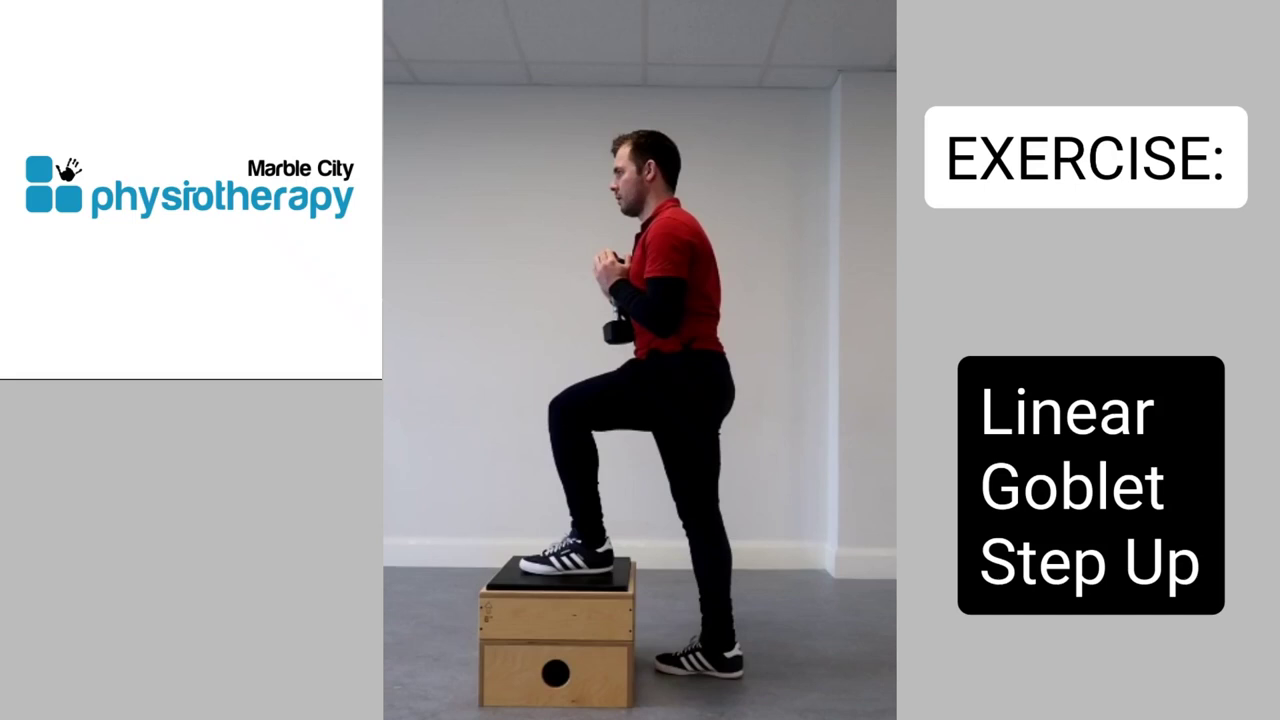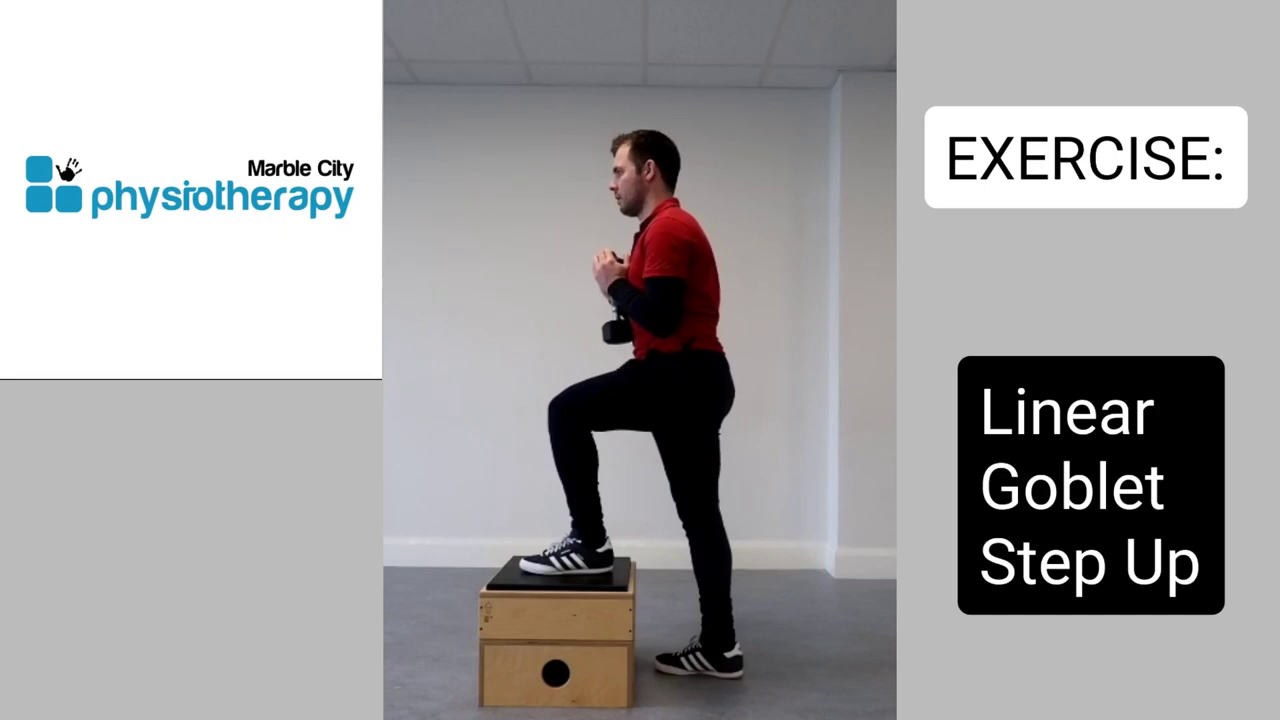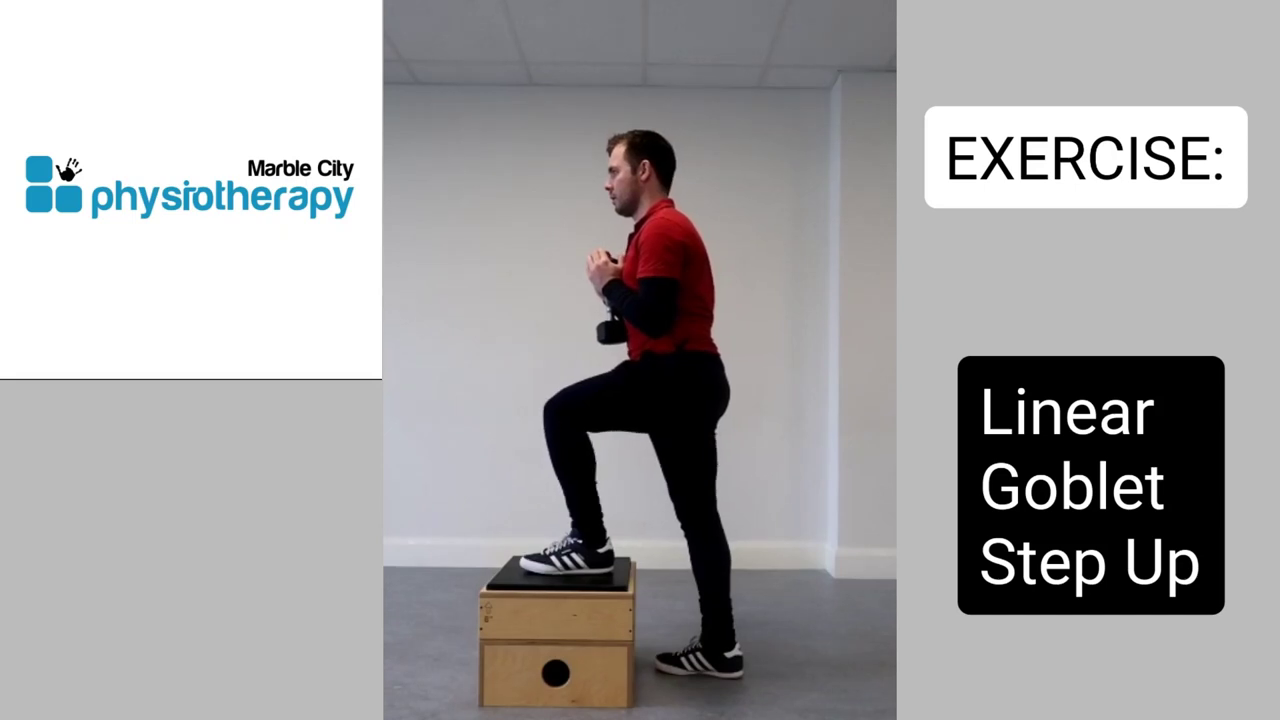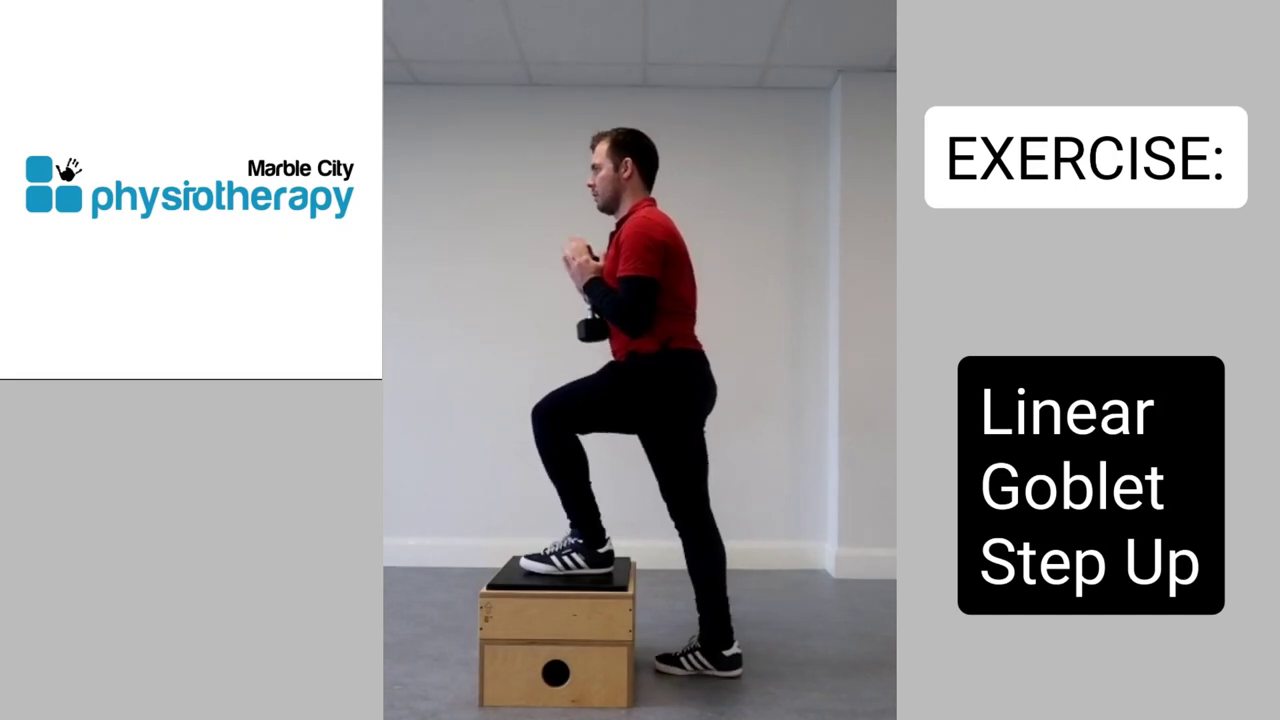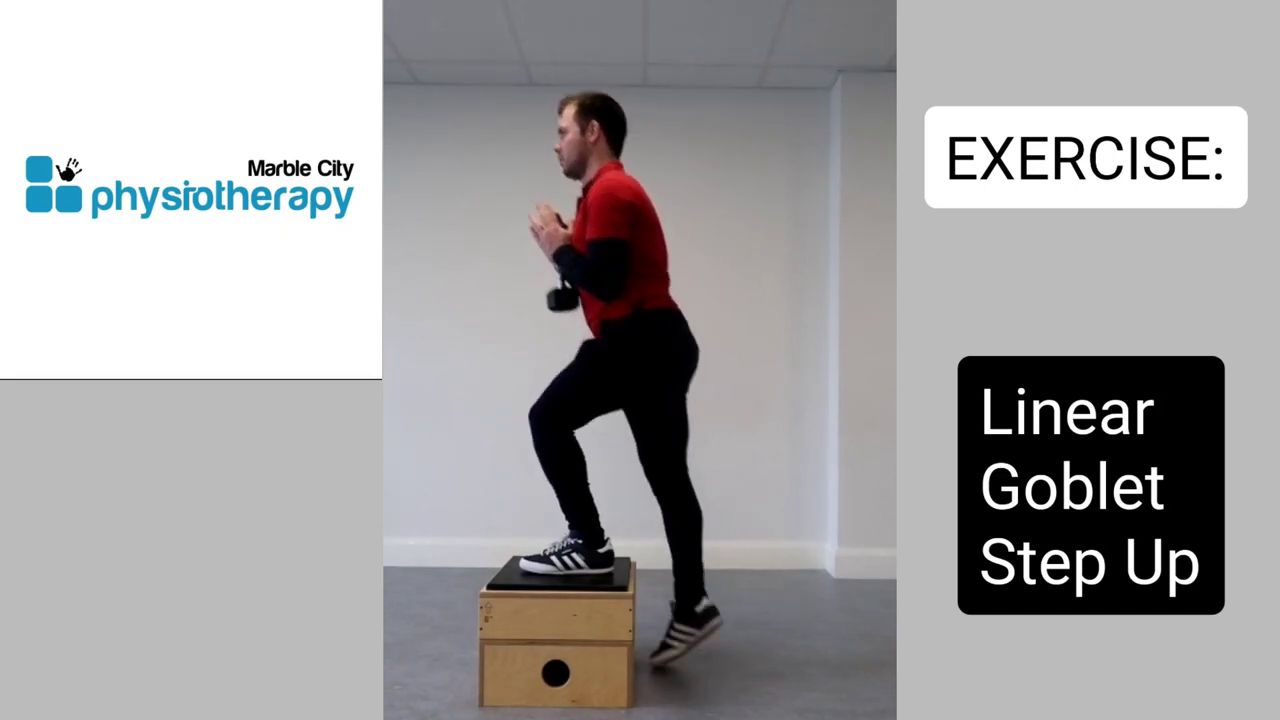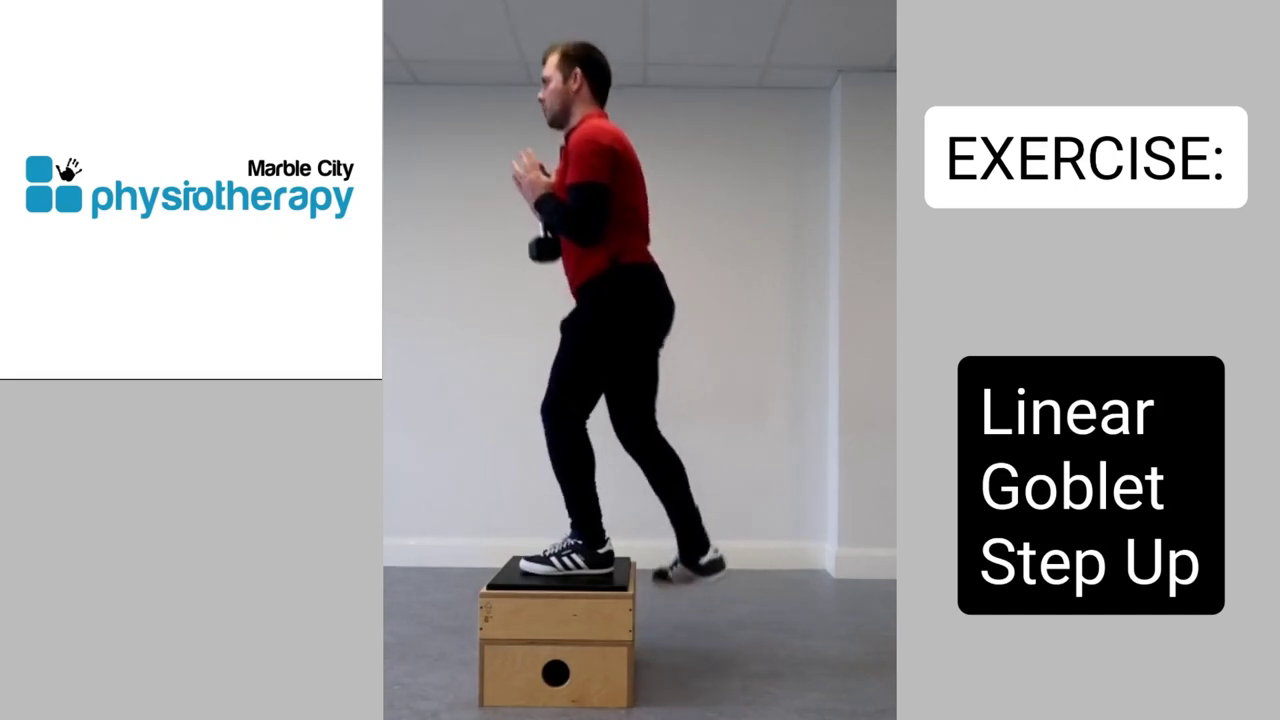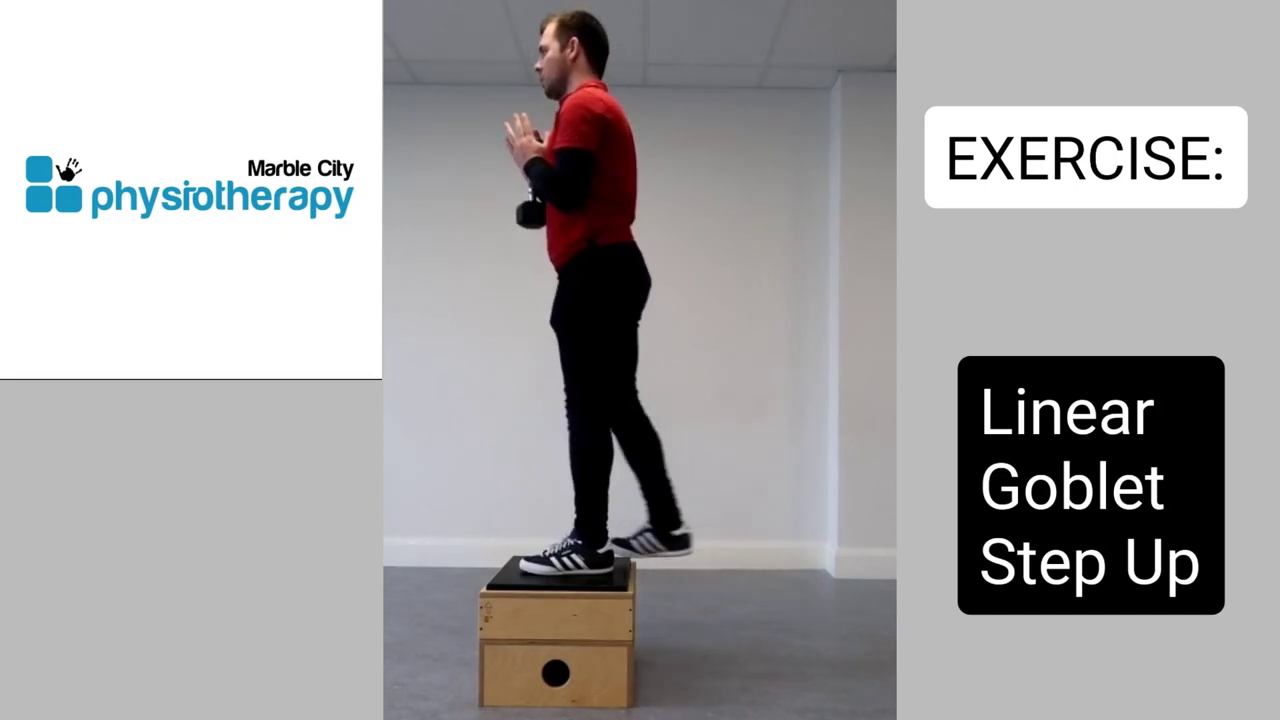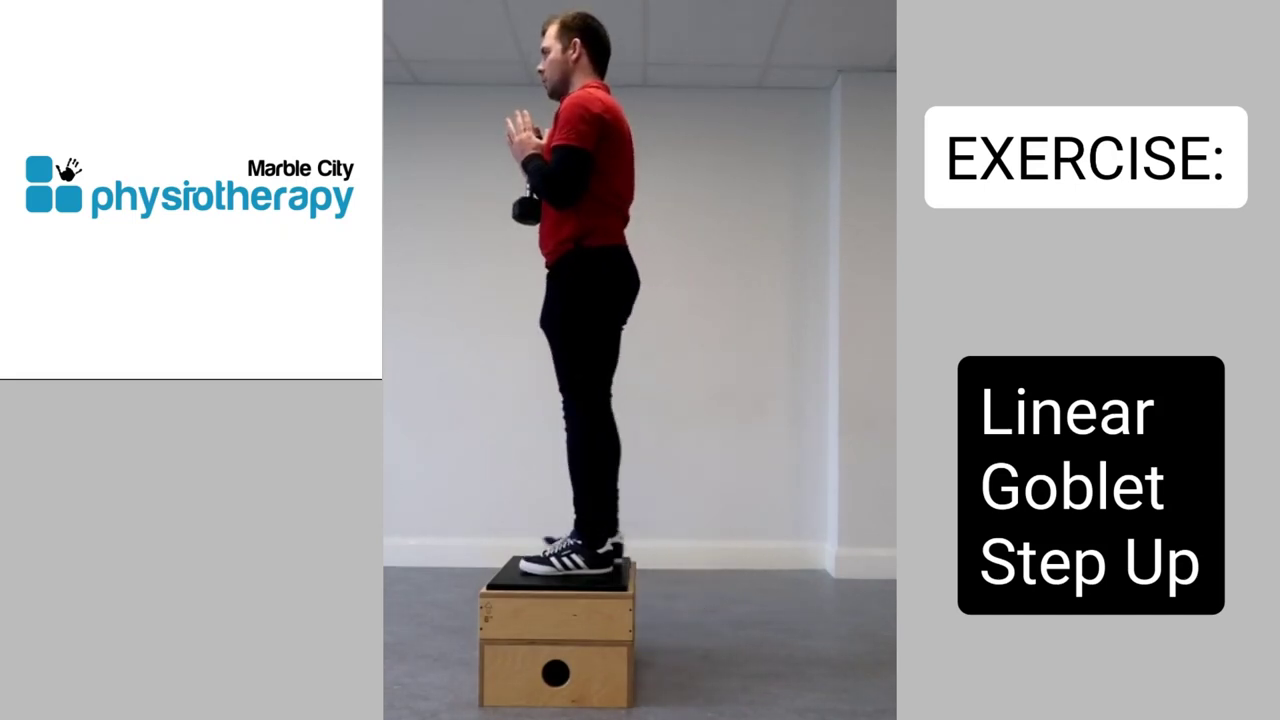
dt=0.2s
person 1, frame 1
left shoulder: (668, 228)
right shoulder: (666, 227)
left elbow: (663, 318)
left wrist: (615, 286)
right wrist: (625, 285)
left hip: (684, 376)
right hip: (692, 380)
left knee: (569, 411)
right knee: (698, 514)
left ankle: (588, 542)
right ankle: (719, 645)
person 1, frame 2
left shoulder: (667, 228)
right shoulder: (665, 227)
left elbow: (661, 318)
left wrist: (614, 285)
right wrist: (626, 284)
left hip: (683, 377)
right hip: (692, 379)
left knee: (568, 412)
right knee: (699, 514)
left ankle: (588, 542)
right ankle: (719, 646)
person 1, frame 3
left shoulder: (662, 228)
right shoulder: (659, 229)
left elbow: (653, 318)
left wrist: (608, 284)
right wrist: (618, 285)
left hip: (677, 378)
right hip: (688, 380)
left knee: (564, 413)
right knee: (696, 514)
left ankle: (588, 542)
right ankle: (719, 645)
person 1, frame 4
left shoulder: (642, 228)
right shoulder: (642, 226)
left elbow: (634, 318)
left wrist: (588, 281)
right wrist: (598, 280)
left hip: (663, 377)
right hip: (676, 379)
left knee: (552, 416)
right knee: (690, 512)
left ankle: (588, 542)
right ankle: (717, 644)
person 1, frame 5
left shoulder: (608, 191)
right shoulder: (612, 189)
left elbow: (605, 280)
left wrist: (556, 248)
right wrist: (567, 247)
left hip: (642, 341)
right hip: (657, 342)
left knee: (549, 417)
right knee: (667, 477)
left ankle: (588, 543)
right ankle: (692, 606)
person 1, frame 6
left shoulder: (590, 138)
right shoulder: (597, 138)
left elbow: (584, 228)
left wrist: (539, 197)
right wrist: (550, 198)
left hip: (618, 298)
right hip: (634, 295)
left knee: (561, 413)
right knee: (637, 430)
left ankle: (588, 545)
right ankle: (695, 550)
person 1, frame 7
left shoulder: (582, 107)
right shoulder: (599, 108)
left elbow: (567, 193)
left wrist: (530, 158)
right wrist: (541, 161)
left hip: (596, 274)
right hip: (614, 270)
left knee: (587, 408)
right knee: (616, 406)
left ankle: (590, 544)
right ankle: (666, 524)
person 1, frame 8
left shoulder: (583, 106)
right shoulder: (601, 109)
left elbow: (560, 188)
left wrist: (528, 155)
right wrist: (541, 159)
left hip: (585, 273)
right hip: (601, 271)
left knee: (583, 407)
right knee: (591, 406)
left ankle: (590, 543)
right ankle: (600, 533)
